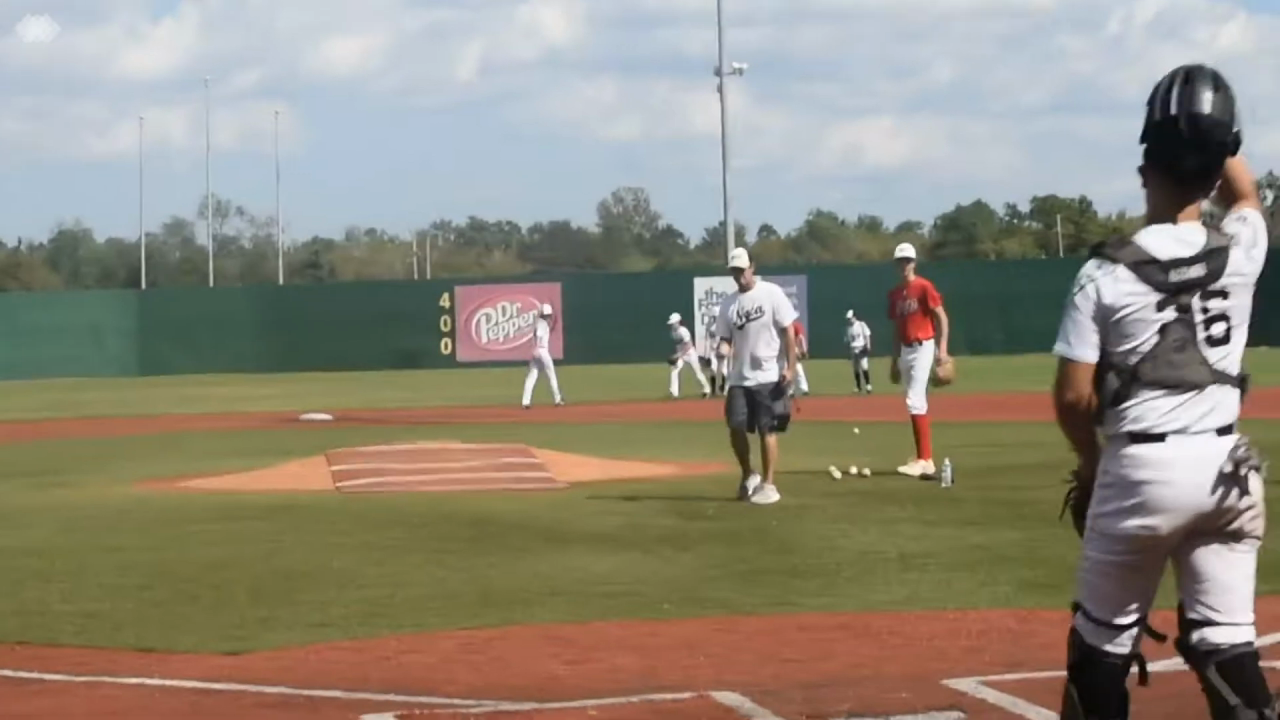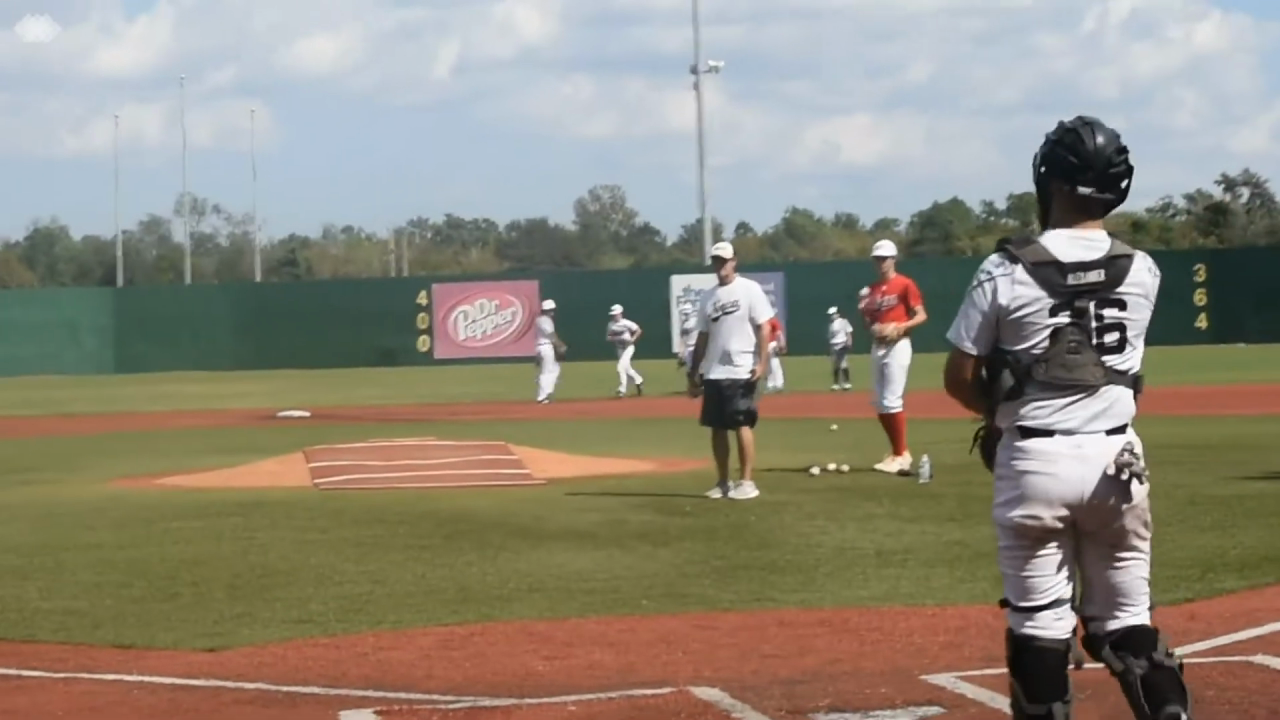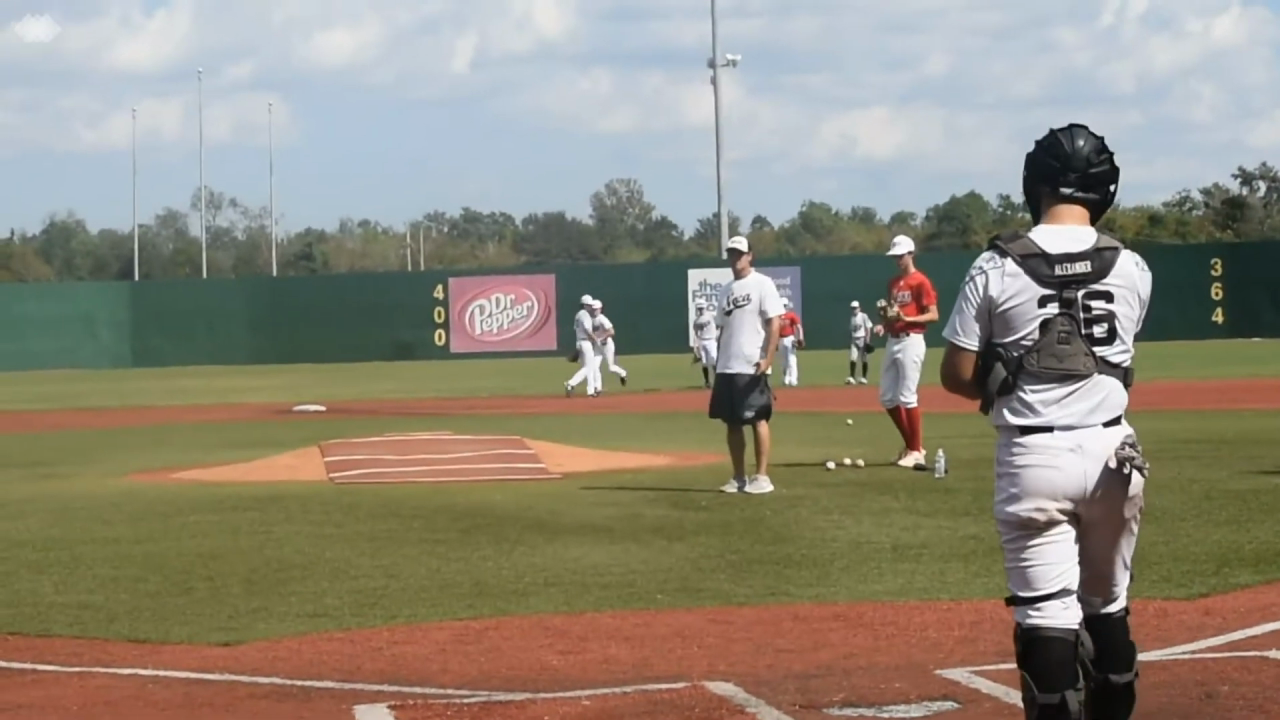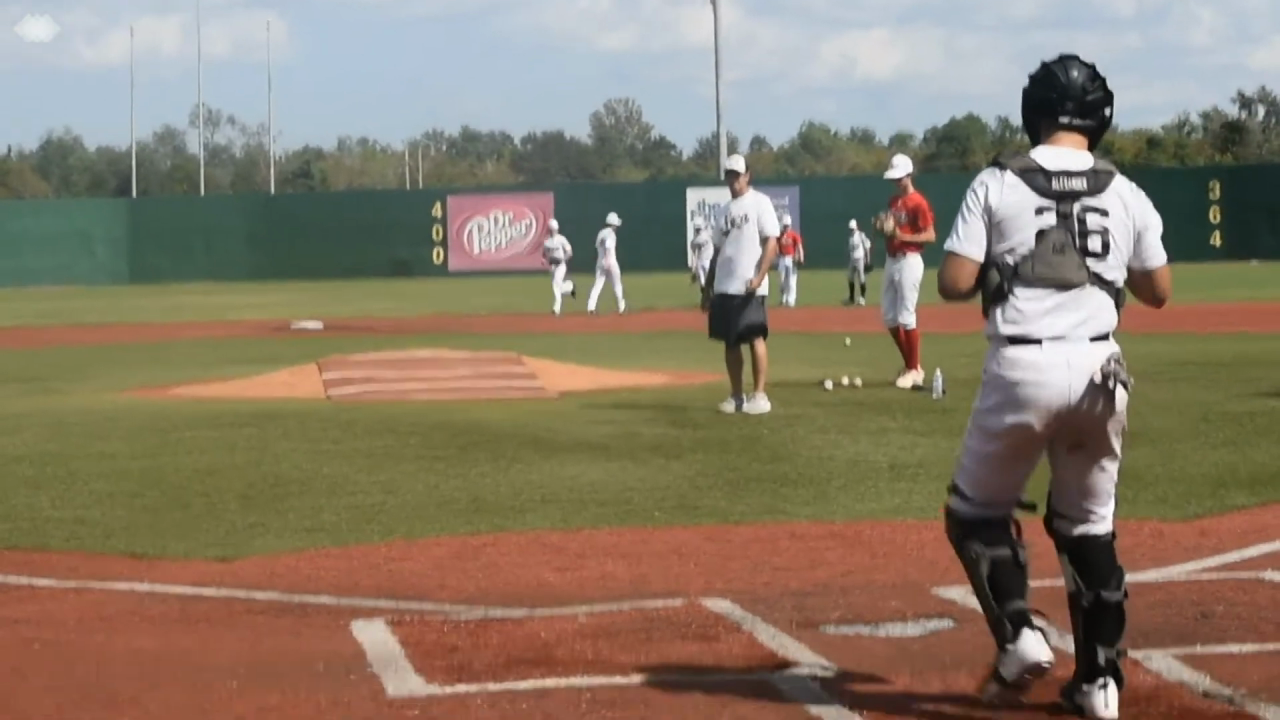
dt=0.4s
person 1, frame 1
left shoulder: (1104, 272)
right shoulder: (1240, 253)
left elbow: (1071, 396)
right elbow: (1247, 193)
left wrist: (1091, 461)
right wrist: (1213, 139)
left hip: (1140, 469)
right hip: (1223, 466)
left knee: (1104, 637)
right knee: (1225, 638)
person 1, frame 2
left shoulder: (1004, 269)
right shoulder: (1143, 270)
left elbow: (960, 379)
left hip: (1034, 463)
right hip: (1115, 459)
left knee: (1039, 625)
right knee: (1126, 620)
person 1, frame 3
left shoulder: (996, 266)
right shoulder: (1133, 269)
left elbow: (957, 374)
left hip: (1033, 457)
right hip: (1109, 453)
left knee: (1046, 617)
right knee: (1105, 609)
person 1, frame 4
left shoulder: (995, 184)
right shoulder: (1128, 195)
left elbow: (954, 283)
right elbow: (1158, 292)
left hip: (1021, 369)
right hip: (1097, 369)
left knee: (975, 512)
right knee: (1089, 527)
left ankle: (1019, 635)
person 2, frame 1
left shoulder: (772, 293)
right shoulder: (728, 303)
left elbow: (789, 332)
right elbow: (725, 339)
left wrist: (790, 366)
right wrist: (724, 350)
left hip: (769, 377)
right hip: (740, 377)
left knee: (767, 431)
right knee: (736, 428)
left ankle: (768, 485)
right ankle: (748, 475)
person 2, frame 2
left shoulder: (749, 289)
right shoulder: (708, 297)
left elbow: (764, 329)
left wrist: (762, 363)
right wrist: (693, 372)
left hip: (741, 372)
right hip: (714, 374)
left knee: (742, 425)
right knee: (717, 427)
left ankle: (746, 482)
right ankle: (723, 482)
person 2, frame 3
left shoulder: (762, 284)
right shoulder: (726, 290)
left elbow: (775, 324)
left wrist: (767, 358)
right wrist: (717, 367)
left hip: (752, 368)
right hip: (727, 368)
left knee: (758, 419)
right knee: (732, 422)
left ankle: (762, 476)
right ankle: (739, 477)
person 2, frame 4
left shoulder: (760, 203)
right shoulder: (725, 210)
left elbow: (771, 244)
left wrist: (760, 276)
right wrist: (708, 288)
left hip: (749, 287)
right hip: (724, 288)
left knee: (755, 338)
right knee: (729, 341)
left ankle: (759, 395)
right ankle: (737, 395)
person 3, frame 1
left shoulder: (924, 287)
right shoulder: (895, 293)
left elbow: (942, 318)
left wrist: (942, 349)
right wrist: (894, 362)
left hip: (924, 350)
right hip: (905, 351)
left knee: (915, 402)
right knee: (916, 403)
left ankle: (925, 461)
right ankle: (924, 458)
person 3, frame 2
left shoulder: (905, 284)
right shoulder: (872, 289)
left elbow: (921, 315)
right elbow: (868, 320)
left wrist: (902, 327)
right wrist: (865, 312)
left hip: (897, 346)
right hip: (877, 347)
left knee: (892, 401)
right knee: (879, 403)
left ankle: (901, 457)
right ankle: (899, 452)
person 3, frame 3
left shoulder: (921, 282)
right shoulder: (893, 282)
left elbow: (934, 315)
left wrist: (907, 319)
right wrist: (884, 323)
left hip: (911, 342)
right hip: (892, 342)
left knee: (907, 396)
right knee: (887, 397)
left ankle: (917, 451)
right ankle: (910, 445)
person 3, frame 4
left shoulder: (918, 202)
right shoulder: (893, 201)
left elbow: (930, 237)
left wrist: (901, 236)
left hip: (908, 262)
right hip: (891, 261)
left knee: (906, 317)
right knee: (889, 317)
left ankle: (914, 372)
right ankle: (910, 366)
